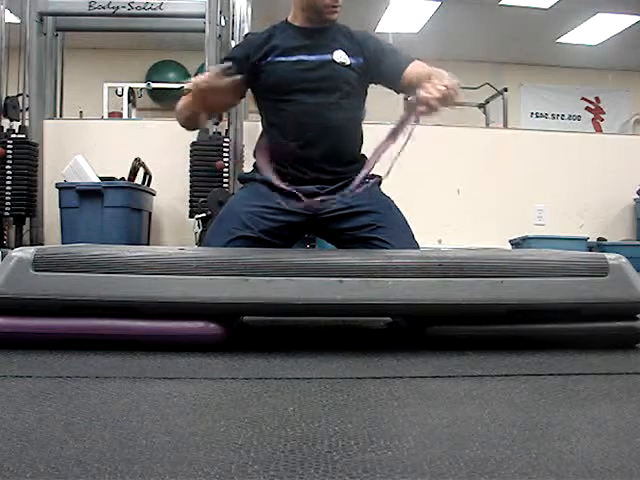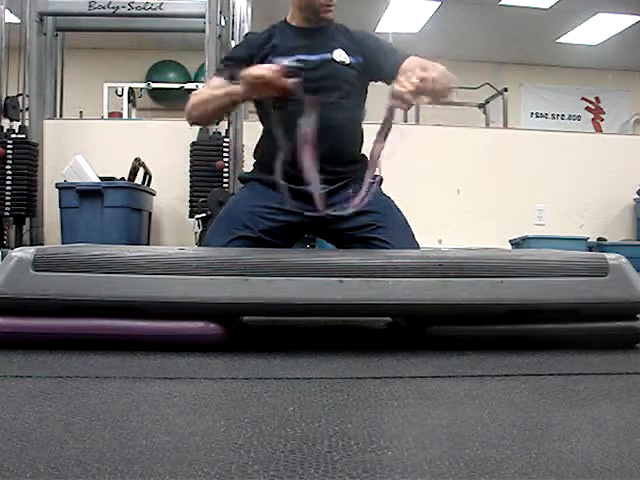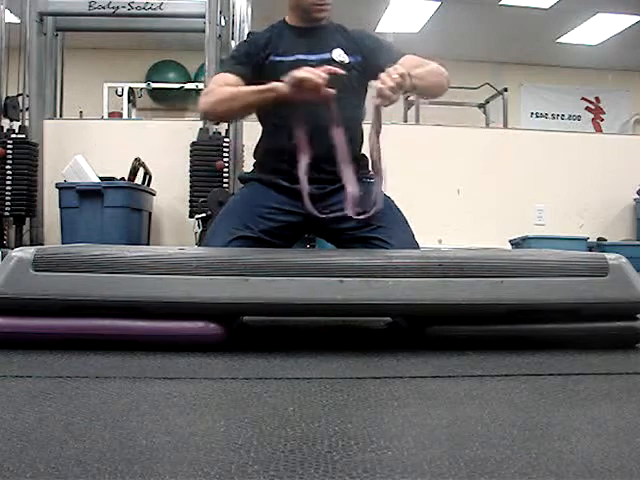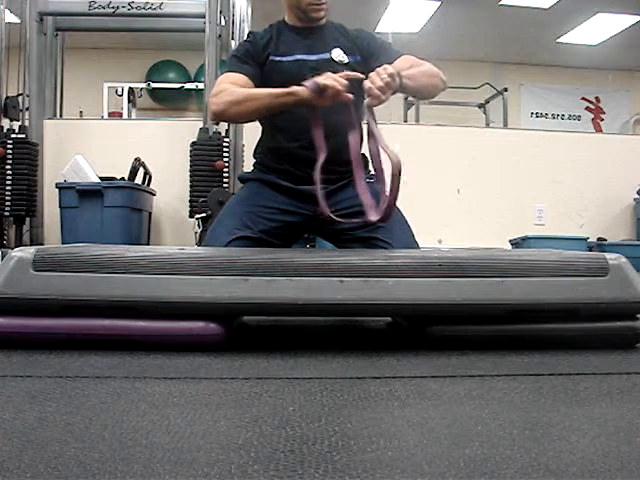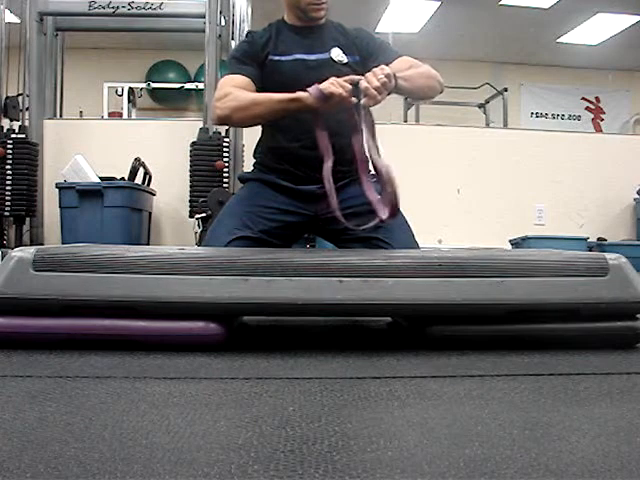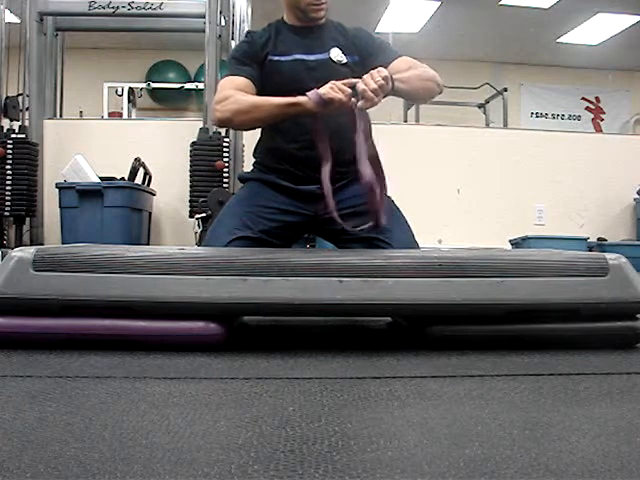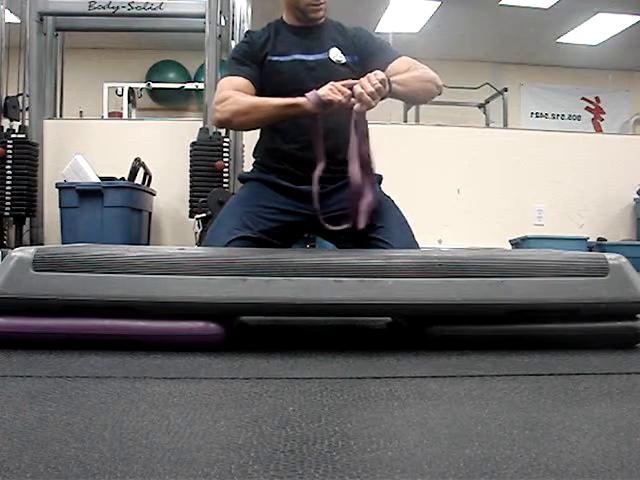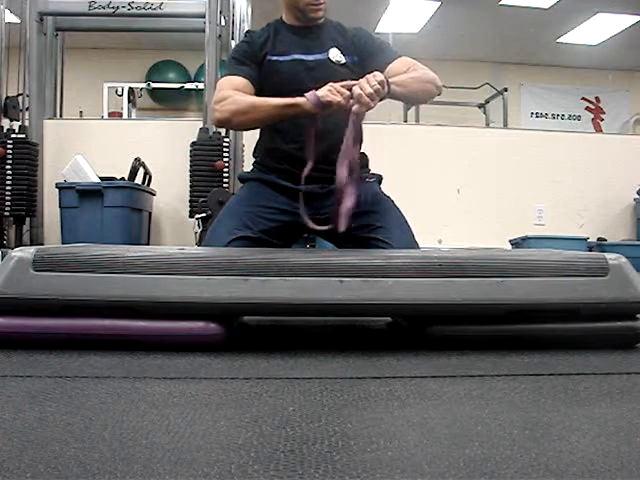
dt=0.1s
person 1, frame 1
left shoulder: (362, 45)
right shoulder: (259, 46)
left elbow: (431, 76)
right elbow: (193, 112)
left wrist: (439, 88)
right wrist: (198, 100)
left hip: (349, 186)
right hip: (274, 186)
person 1, frame 2
left shoulder: (360, 44)
right shoulder: (257, 46)
left elbow: (442, 77)
right elbow: (197, 110)
left wrist: (422, 81)
right wrist: (241, 90)
left hip: (348, 186)
right hip: (273, 186)
person 1, frame 3
left shoulder: (358, 43)
right shoulder: (258, 46)
left elbow: (437, 77)
right elbow: (210, 105)
left wrist: (406, 78)
right wrist: (281, 89)
right hip: (275, 186)
person 1, frame 4
left shoulder: (358, 41)
right shoulder: (258, 45)
left elbow: (435, 79)
right elbow: (220, 104)
left wrist: (397, 78)
right wrist: (302, 93)
left hip: (347, 185)
right hip: (274, 185)
person 1, frame 5
left shoulder: (357, 41)
right shoulder: (258, 45)
left elbow: (432, 81)
right elbow: (224, 108)
left wrist: (393, 79)
right wrist: (307, 98)
left hip: (348, 184)
right hip: (274, 185)
person 1, frame 6
left shoulder: (357, 41)
right shoulder: (256, 44)
left elbow: (431, 82)
right elbow: (224, 110)
left wrist: (390, 82)
right wrist: (307, 102)
left hip: (347, 184)
right hip: (274, 185)
person 1, frame 7
left shoulder: (356, 40)
right shoulder: (256, 44)
left elbow: (430, 82)
right elbow: (224, 110)
left wrist: (388, 84)
right wrist: (307, 103)
left hip: (347, 184)
right hip: (274, 185)
person 1, frame 8
left shoulder: (356, 40)
right shoulder: (256, 45)
left elbow: (430, 83)
right elbow: (223, 110)
left wrist: (385, 85)
right wrist: (306, 103)
right hip: (274, 185)
